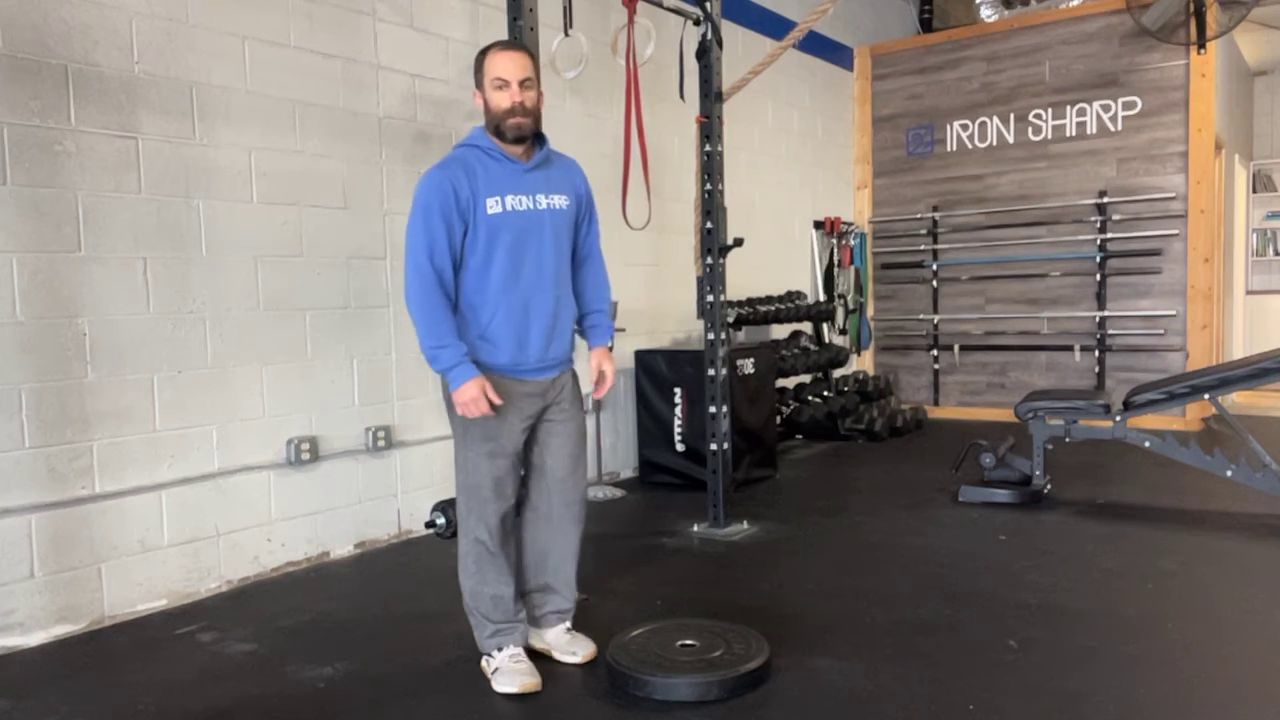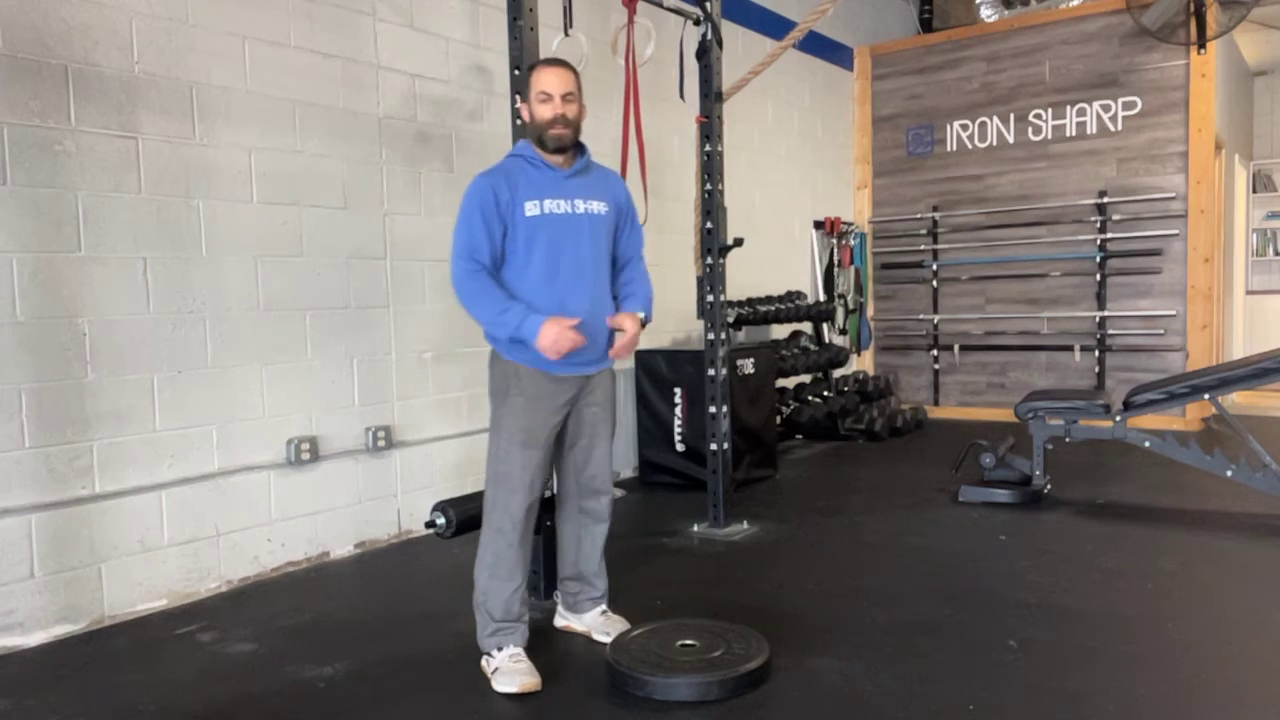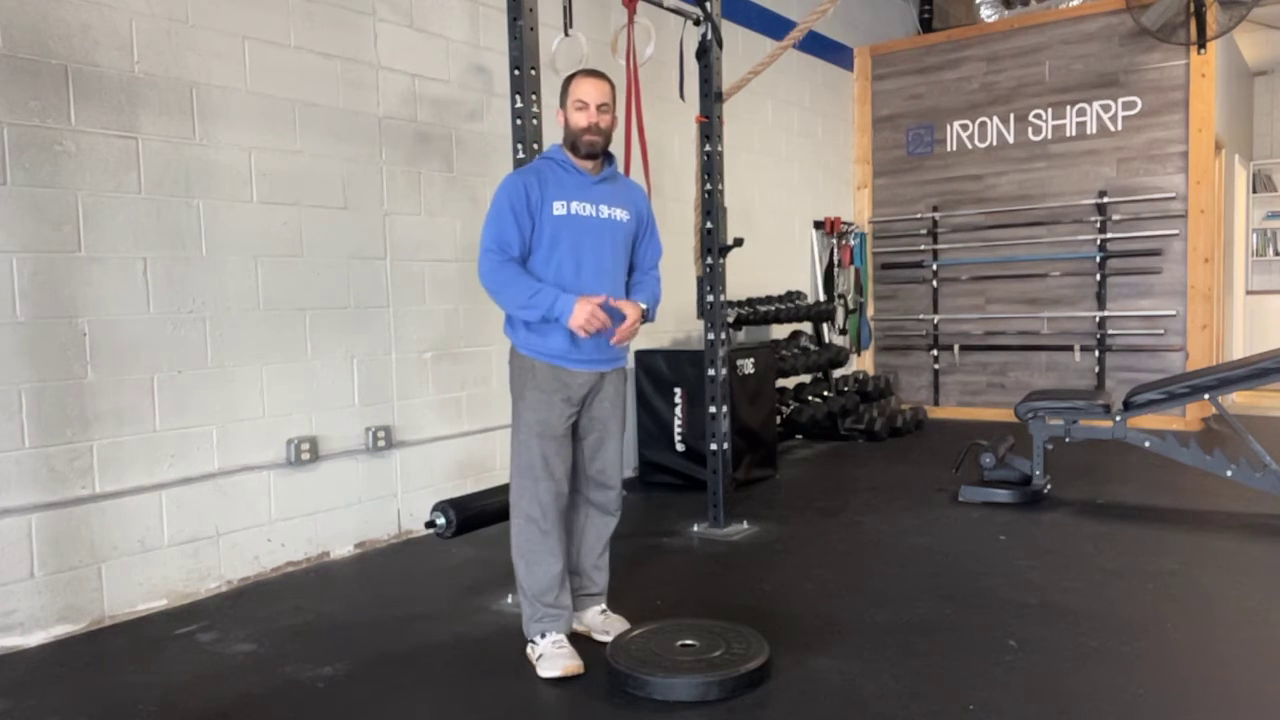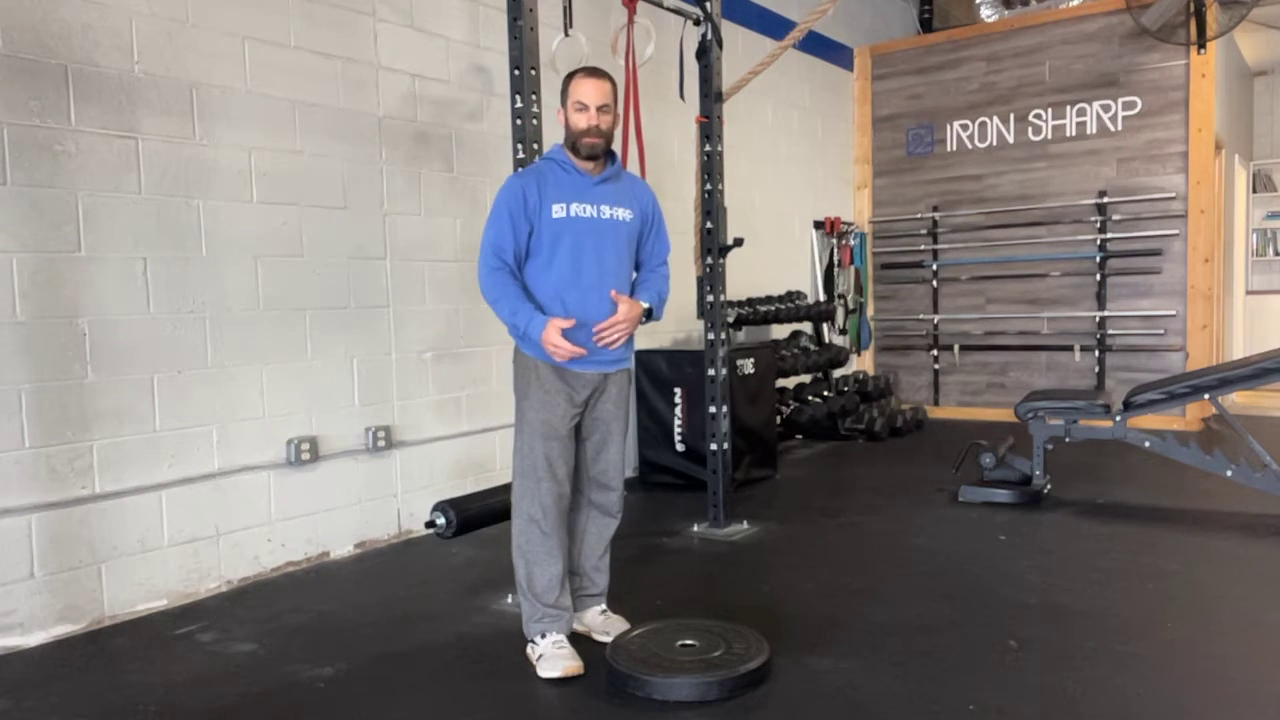
dt=0.7s
person 1, frame 1
left shoulder: (568, 176)
right shoulder: (450, 180)
left elbow: (587, 264)
right elbow: (427, 283)
left wrist: (599, 339)
right wrist: (457, 371)
left hip: (559, 374)
right hip: (489, 378)
left knee: (564, 498)
right knee: (489, 513)
left ankle: (549, 620)
right ankle: (502, 644)
person 1, frame 2
left shoulder: (609, 186)
right shoulder: (496, 186)
left elbow: (630, 262)
right elbow: (470, 274)
left wrist: (634, 310)
right wrist: (533, 326)
left hip: (595, 370)
right hip: (527, 371)
left knee: (591, 495)
right knee: (512, 505)
left ankle: (582, 603)
right ankle: (502, 642)
person 1, frame 3
left shoulder: (632, 197)
right shoulder: (527, 185)
left elbow: (647, 270)
right elbow: (496, 266)
left wrist: (641, 307)
right wrist: (561, 307)
left hip: (609, 367)
right hip: (544, 365)
left knee: (600, 490)
right knee: (543, 495)
left ankle: (588, 603)
right ankle: (546, 628)
person 1, frame 4
left shoulder: (637, 194)
right shoulder: (527, 187)
left elbow: (656, 267)
right elbow: (494, 269)
left wrist: (641, 305)
right wrist: (535, 325)
left hip: (613, 368)
right hip: (547, 367)
left knee: (602, 492)
right knee: (543, 495)
left ankle: (589, 603)
right ankle: (546, 628)
